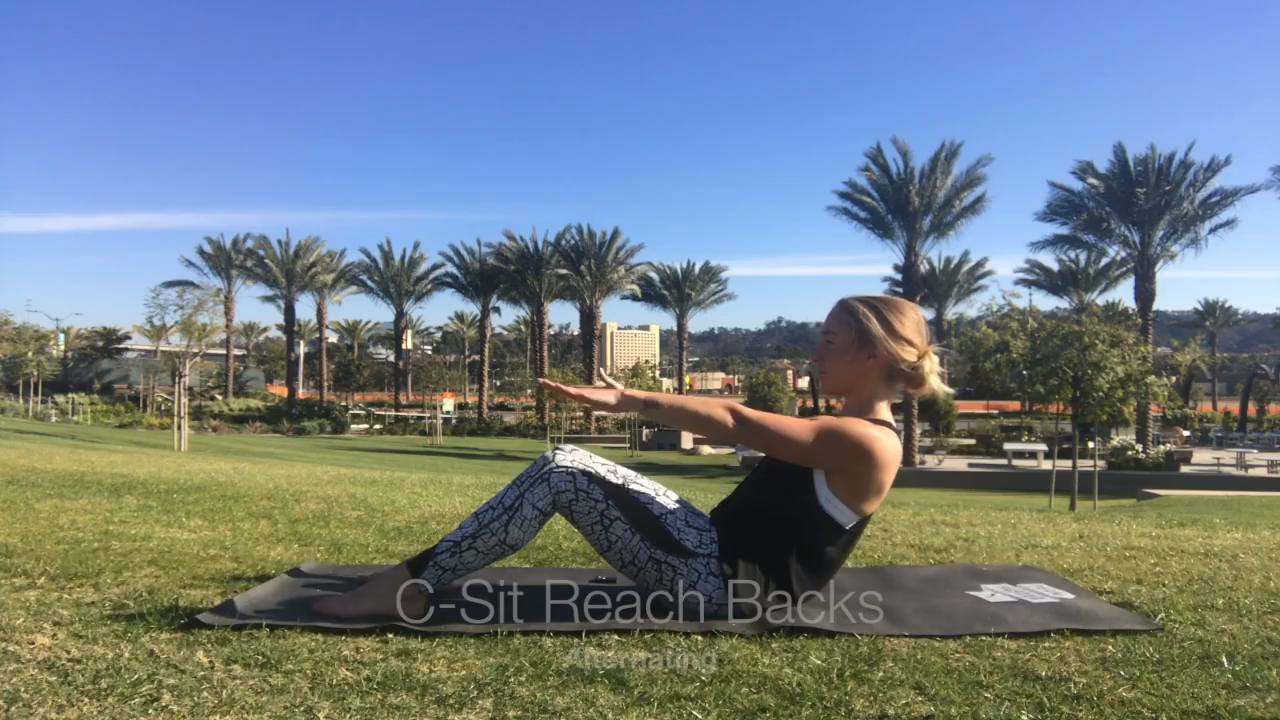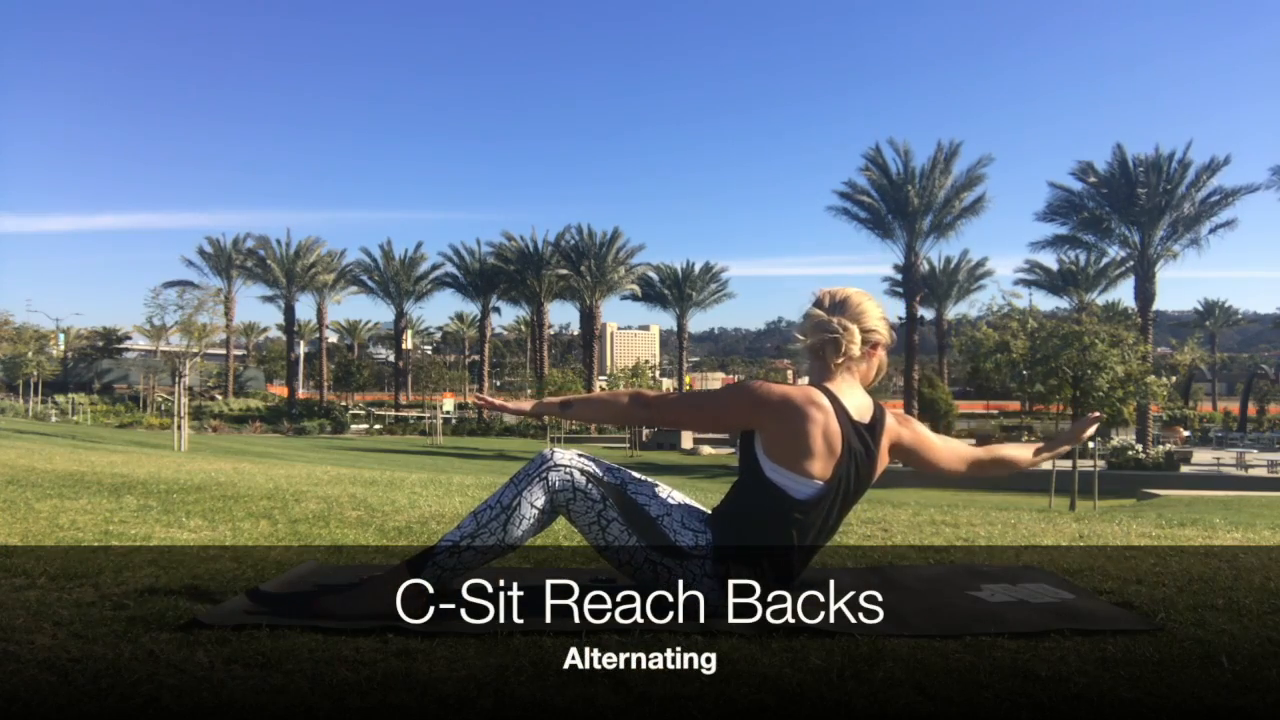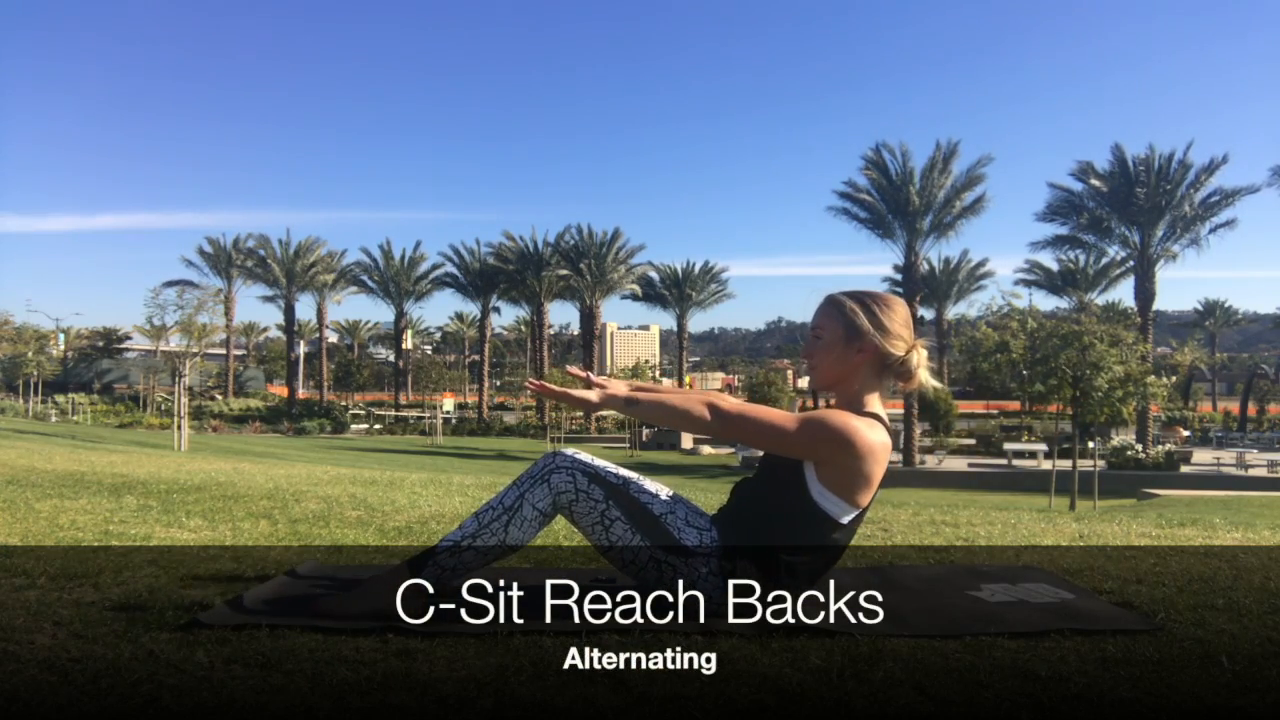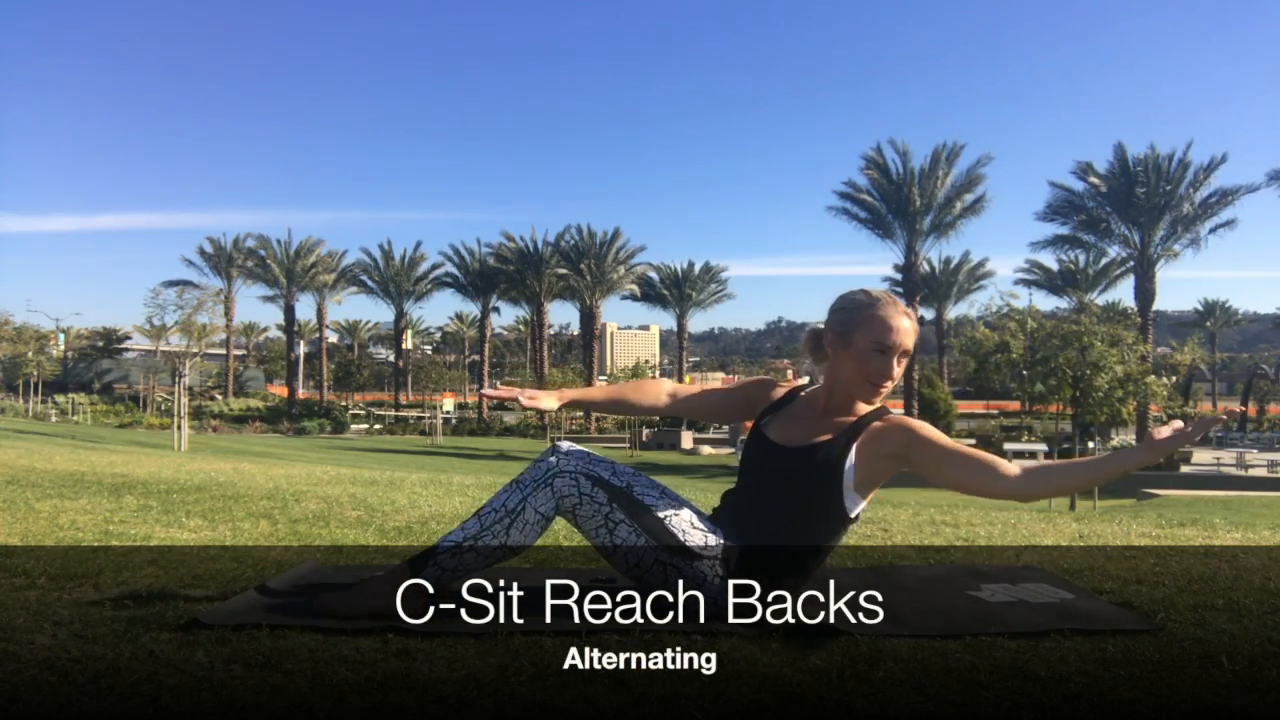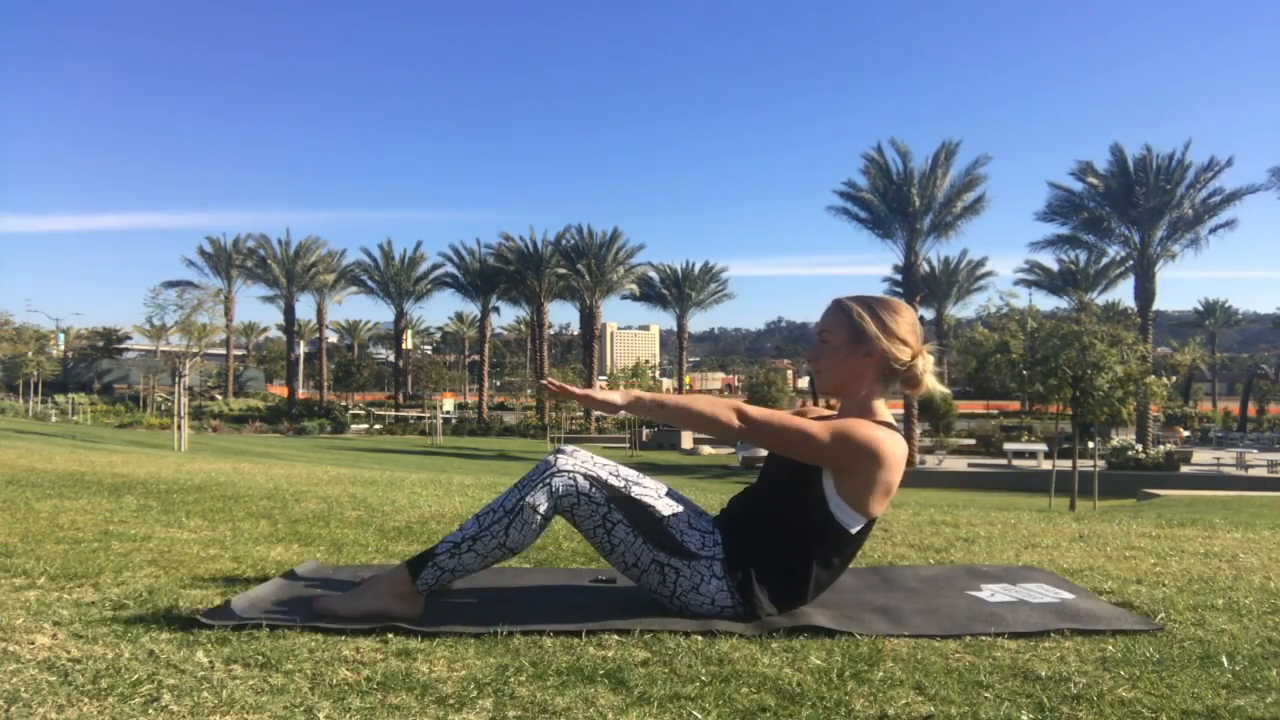
dt=1s
person 1, frame 1
left shoulder: (866, 443)
right shoulder: (851, 430)
left elbow: (736, 424)
right elbow: (748, 429)
left wrist: (623, 400)
right wrist: (633, 398)
left hip: (720, 581)
right hip: (719, 551)
left knee: (560, 474)
right knee: (565, 464)
left ankle: (410, 584)
right ankle: (417, 576)
person 1, frame 2
left shoulder: (783, 405)
right shoulder: (890, 429)
left elbow: (648, 408)
right elbow: (976, 457)
left wrist: (540, 405)
right wrist: (1051, 445)
left hip: (711, 572)
right hip: (739, 569)
left knee: (556, 471)
right knee: (566, 471)
left ankle: (407, 582)
right ankle: (423, 573)
person 1, frame 3
left shoulder: (850, 435)
right shoulder: (843, 424)
left elbow: (715, 418)
right elbow: (731, 407)
left wrist: (605, 401)
right wrist: (625, 389)
left hip: (719, 579)
right hip: (721, 554)
left knee: (563, 474)
right knee: (565, 471)
left ankle: (411, 580)
right ankle: (420, 573)
person 1, frame 4
left shoulder: (890, 438)
right shoulder: (773, 399)
left elbow: (1020, 481)
right elbow: (667, 397)
left wrist: (1148, 450)
right wrist: (562, 396)
left hip: (741, 586)
right hip: (711, 557)
left knee: (562, 475)
right knee: (565, 463)
left ankle: (413, 582)
right ankle: (424, 577)
person 1, frame 5
left shoulder: (874, 446)
right shoulder: (826, 424)
left elbow: (741, 422)
right elbow: (724, 417)
left wrist: (629, 399)
right wrist: (622, 400)
left hip: (729, 584)
right hip: (721, 554)
left knee: (562, 478)
right knee: (570, 465)
left ankle: (408, 585)
right ankle: (417, 575)
